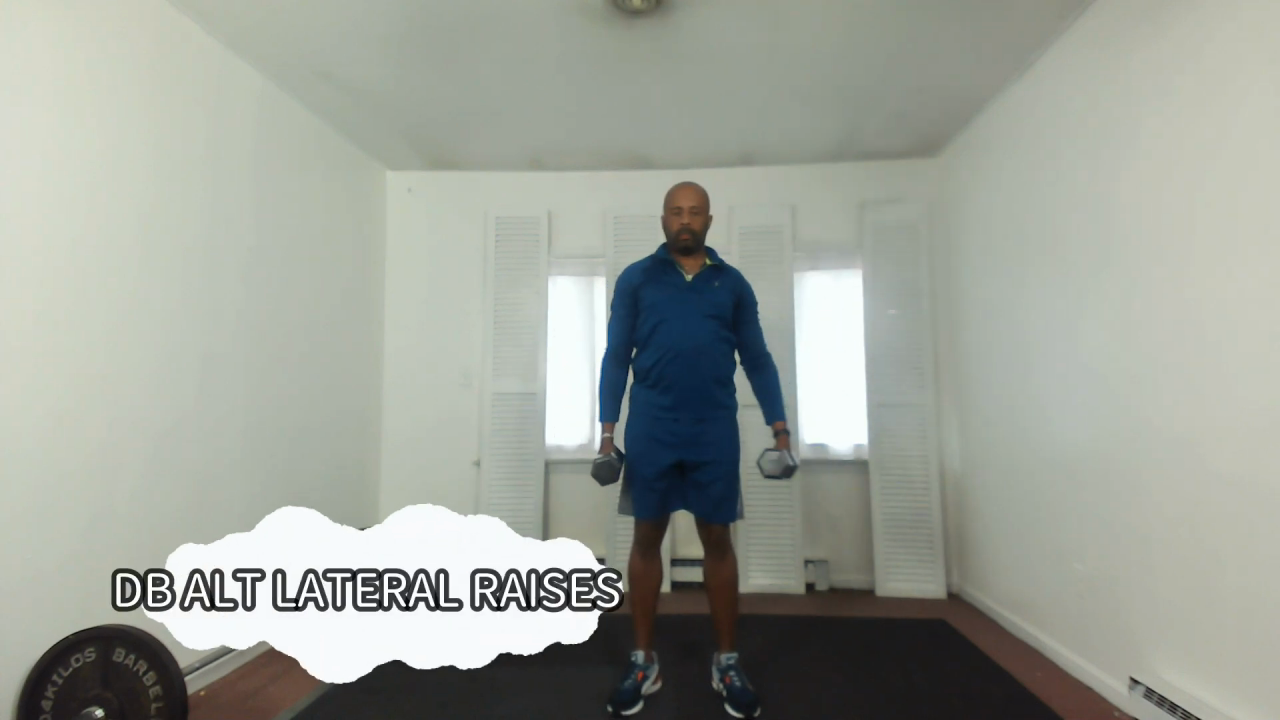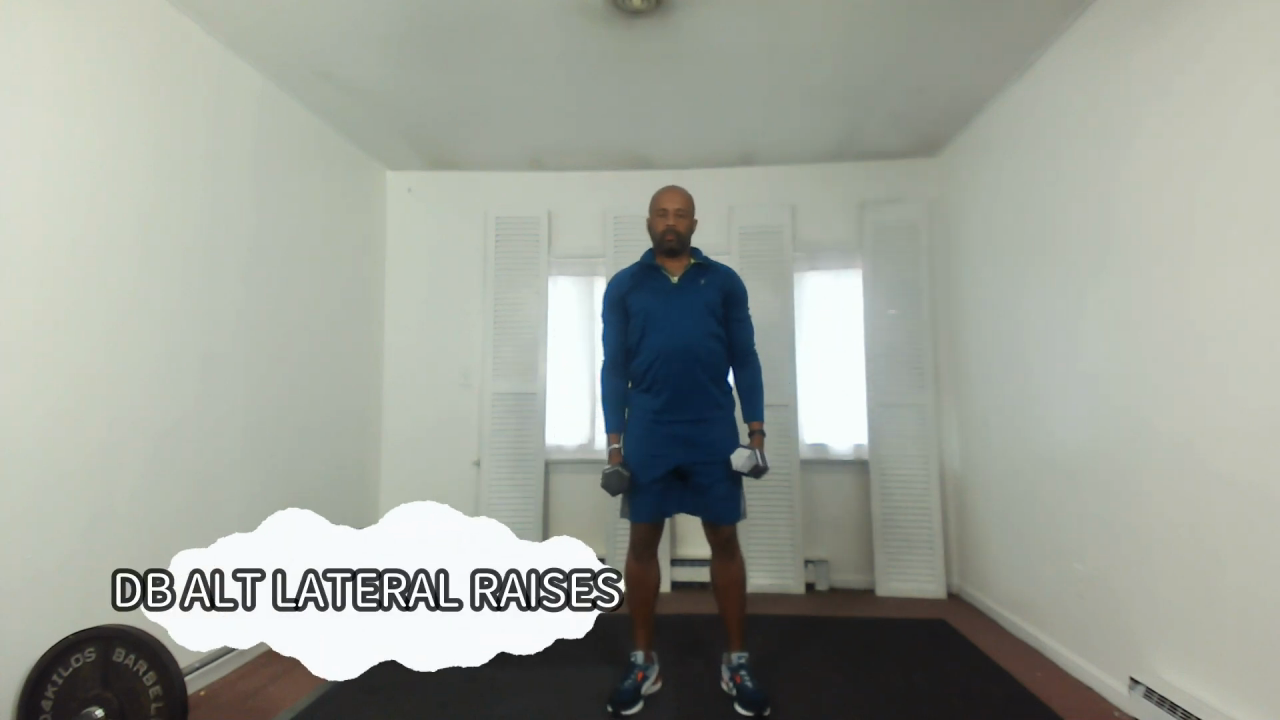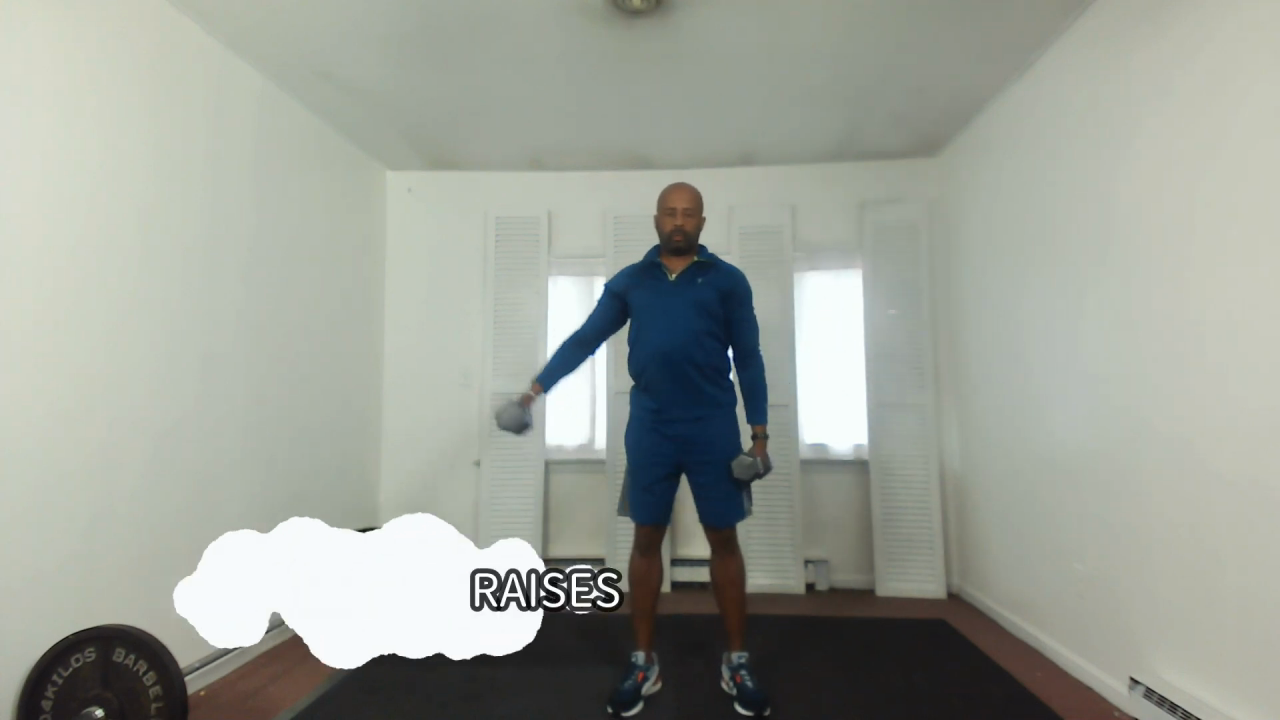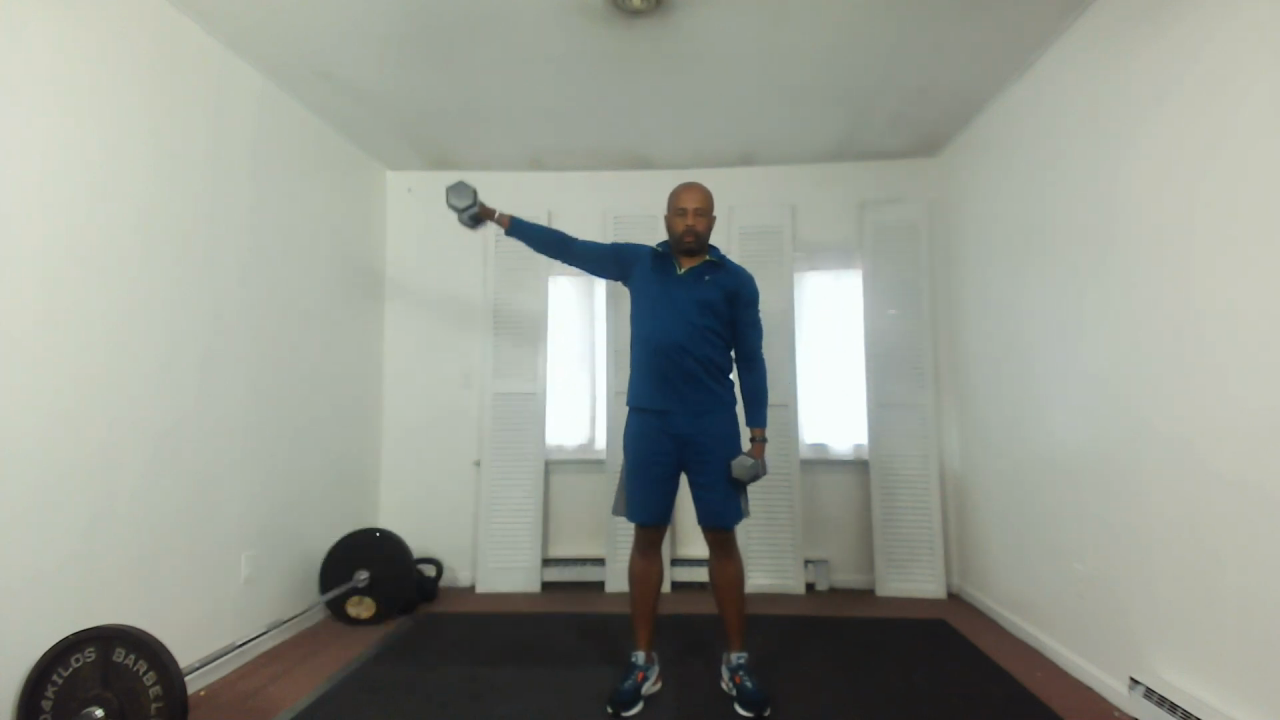
dt=0.5s
person 1, frame 1
left shoulder: (732, 283)
right shoulder: (636, 279)
left elbow: (756, 358)
right elbow: (616, 356)
left wrist: (779, 424)
right wrist: (607, 428)
left hip: (715, 431)
right hip: (650, 429)
left knee: (718, 540)
right knee: (647, 538)
left ankle: (727, 663)
right ankle: (643, 662)
person 1, frame 2
left shoulder: (724, 281)
right shoulder: (623, 286)
left elbow: (744, 357)
right elbow: (614, 366)
left wrist: (756, 427)
right wrist: (614, 438)
left hip: (713, 430)
right hip: (648, 431)
left knee: (724, 540)
right knee: (643, 540)
left ankle: (736, 663)
right ankle: (642, 663)
person 1, frame 3
left shoulder: (728, 280)
right shoulder: (630, 281)
left elbow: (748, 357)
right elbow: (587, 337)
left wrist: (759, 430)
right wrist: (538, 386)
left hip: (714, 428)
right hip: (650, 428)
left knee: (723, 538)
right knee: (646, 539)
left ankle: (737, 663)
right ankle: (643, 663)
person 1, frame 4
left shoulder: (736, 281)
right shoulder: (637, 263)
left elbow: (750, 360)
right elbow: (568, 247)
left wrist: (758, 433)
right wrist: (503, 219)
left hip: (713, 425)
right hip: (649, 423)
left knee: (721, 539)
right knee: (647, 538)
left ankle: (736, 663)
right ankle: (643, 663)
